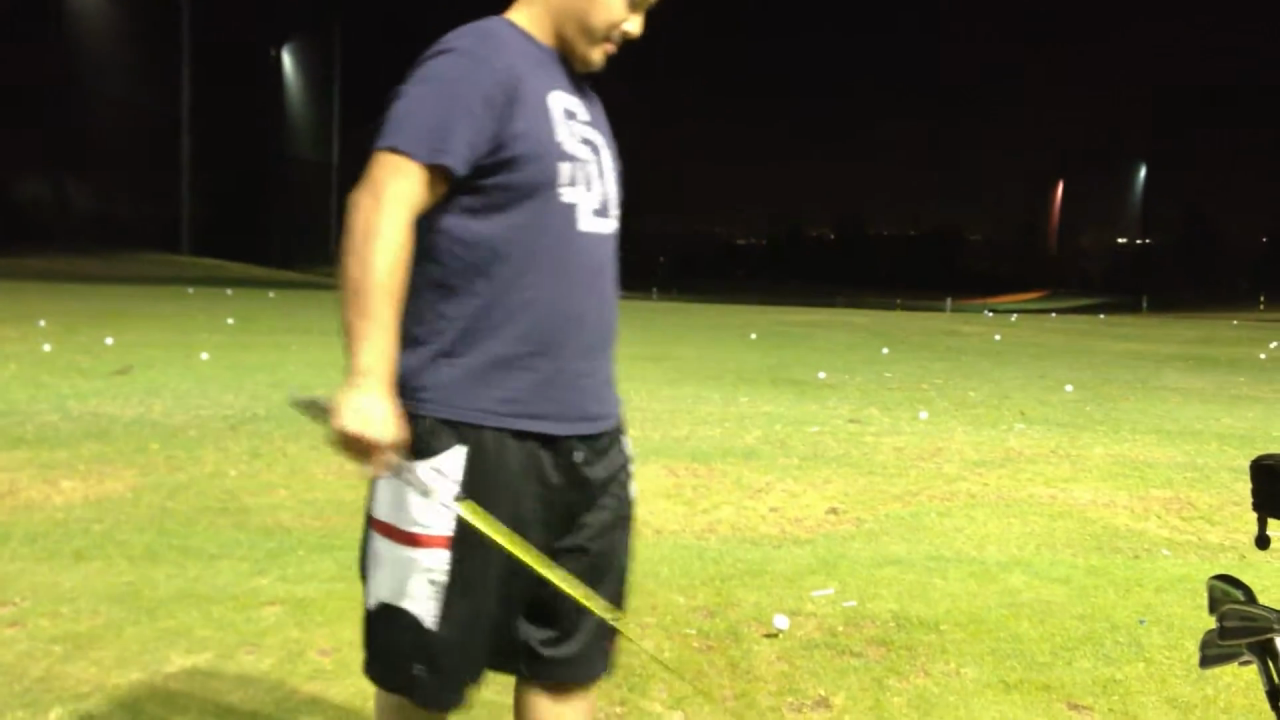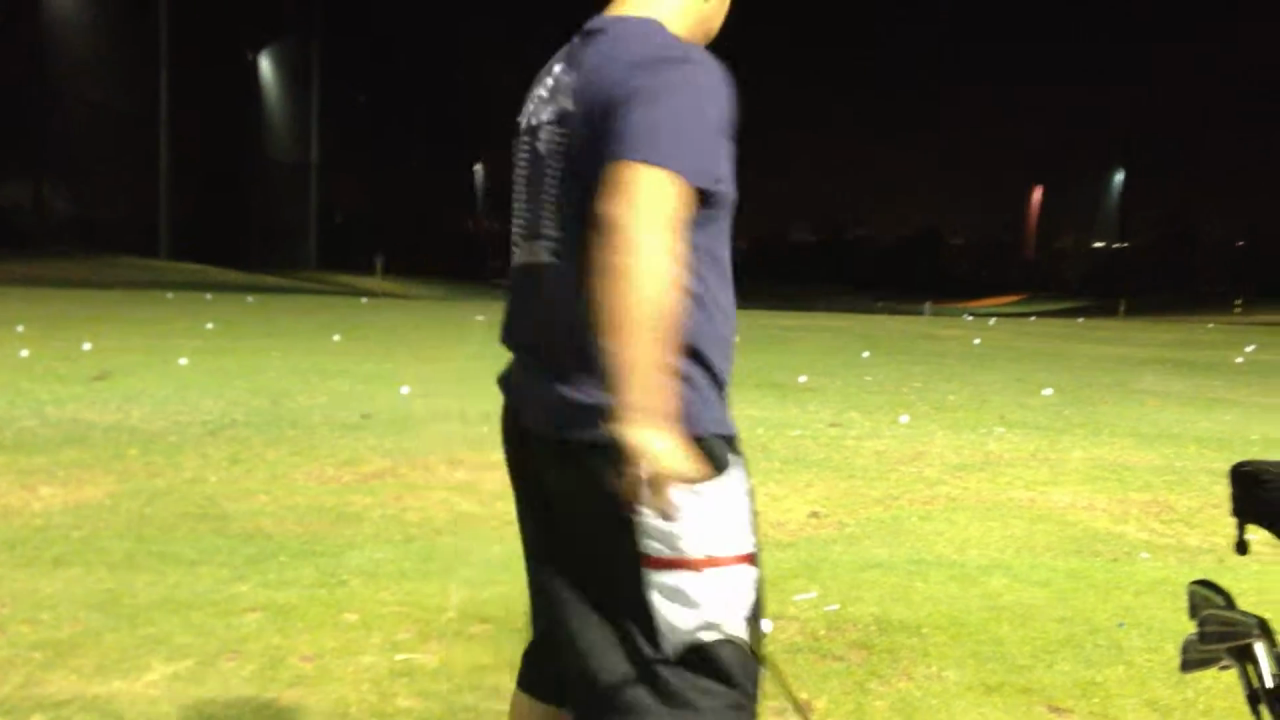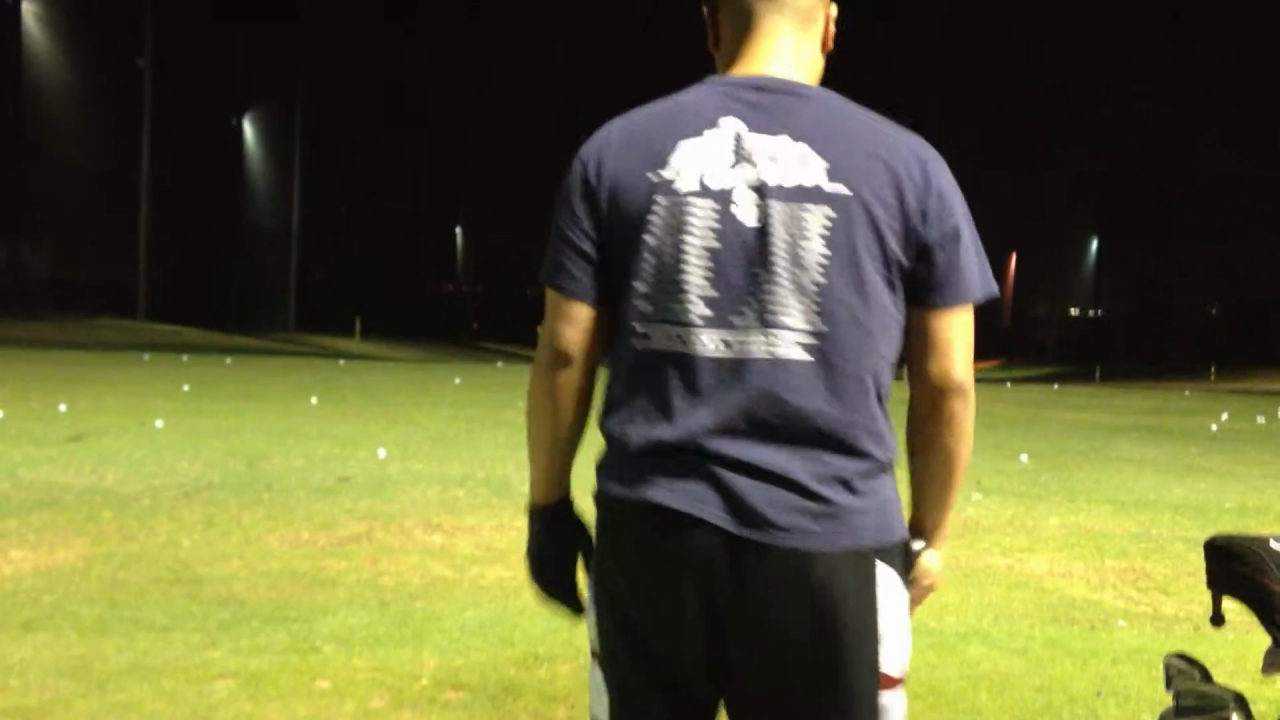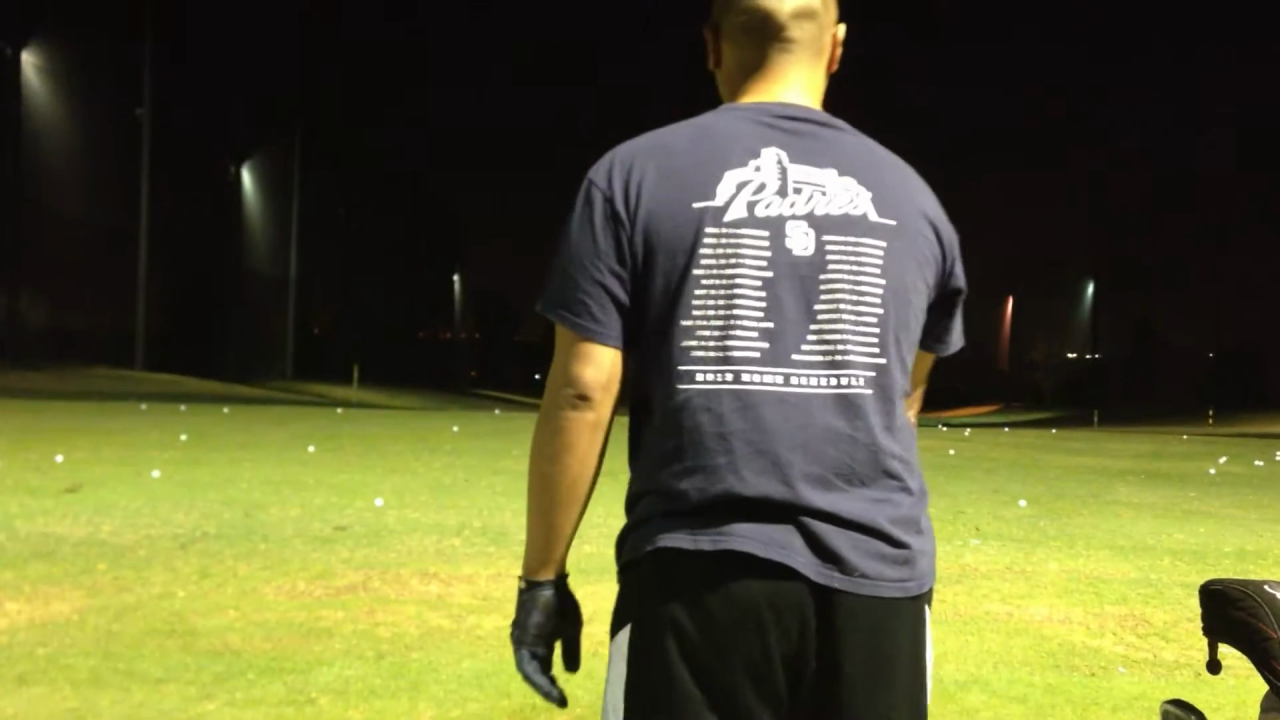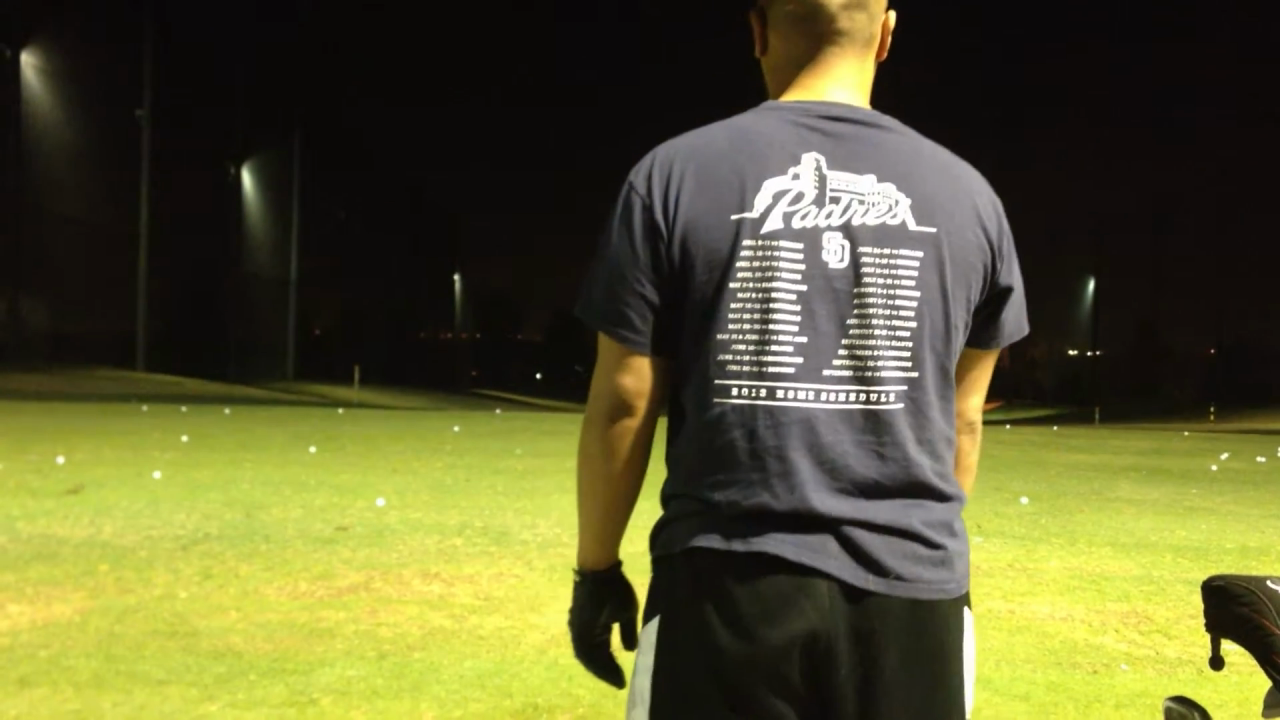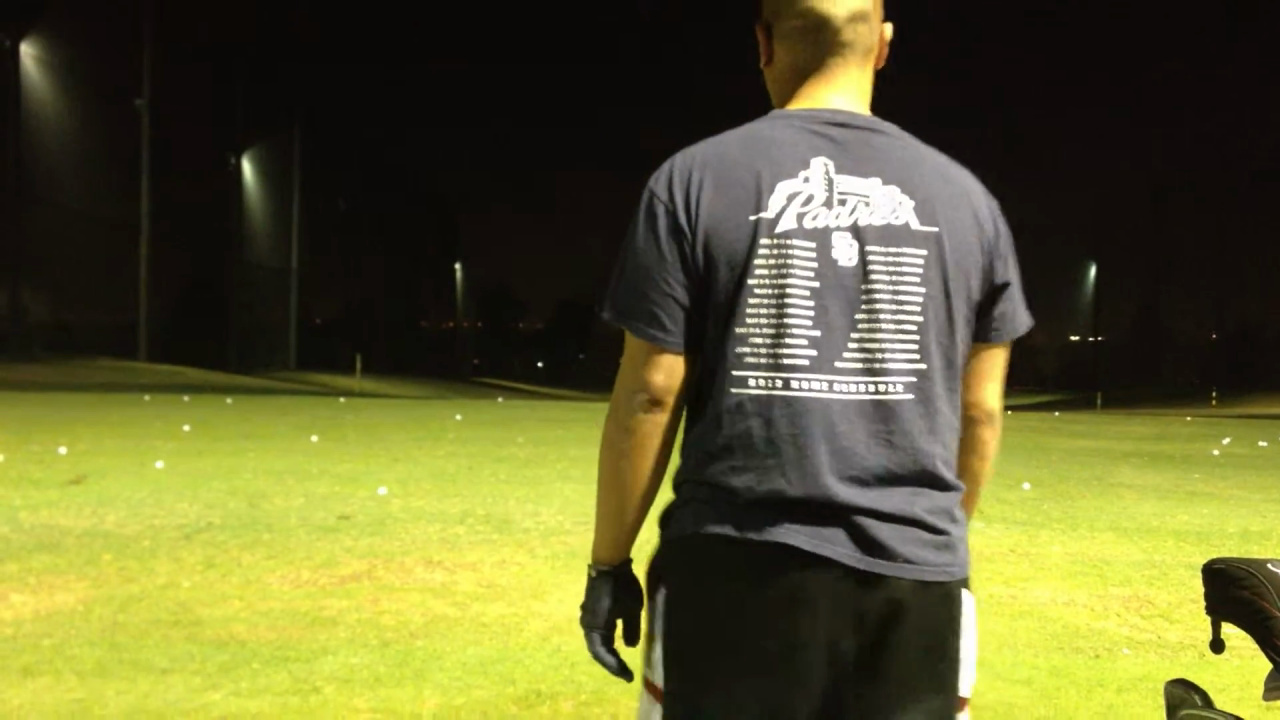
dt=0.5s
person 1, frame 1
left shoulder: (582, 103)
right shoulder: (479, 66)
right elbow: (382, 206)
left wrist: (595, 406)
right wrist: (370, 383)
left hip: (588, 434)
right hip: (470, 430)
left knee: (567, 660)
right knee: (425, 660)
person 1, frame 2
left shoulder: (577, 66)
right shoulder: (676, 72)
right elbow: (639, 230)
right wrist: (646, 421)
left hip: (568, 435)
right hip: (632, 442)
person 1, frame 3
left shoulder: (617, 149)
right shoulder: (908, 164)
left elbow: (566, 352)
right elbow: (947, 384)
left wrist: (548, 505)
right wrist: (926, 534)
left hip: (653, 528)
right hip: (830, 542)
person 1, frame 4
left shoulder: (633, 176)
right shoulder: (912, 198)
left elbow: (582, 396)
left wrist: (543, 577)
left hip: (695, 579)
right hip: (877, 581)
person 1, frame 5
left shoulder: (674, 175)
right shoulder: (967, 195)
left elbow: (623, 404)
right elbow: (962, 420)
left wrist: (597, 569)
left hip: (726, 587)
right hip: (911, 593)
person 1, frame 6
left shoulder: (695, 180)
right shoulder: (963, 198)
left elbow: (650, 396)
right elbow: (980, 412)
left wrist: (609, 562)
left hip: (736, 569)
right hip: (911, 575)
